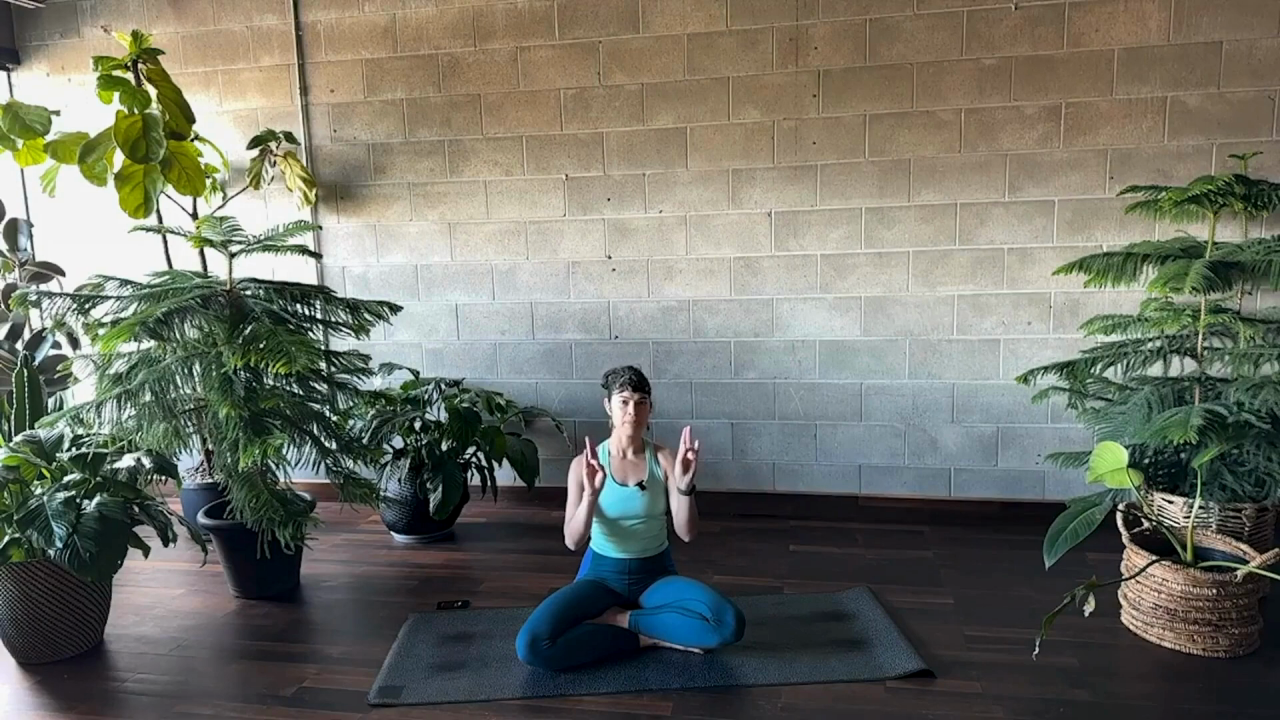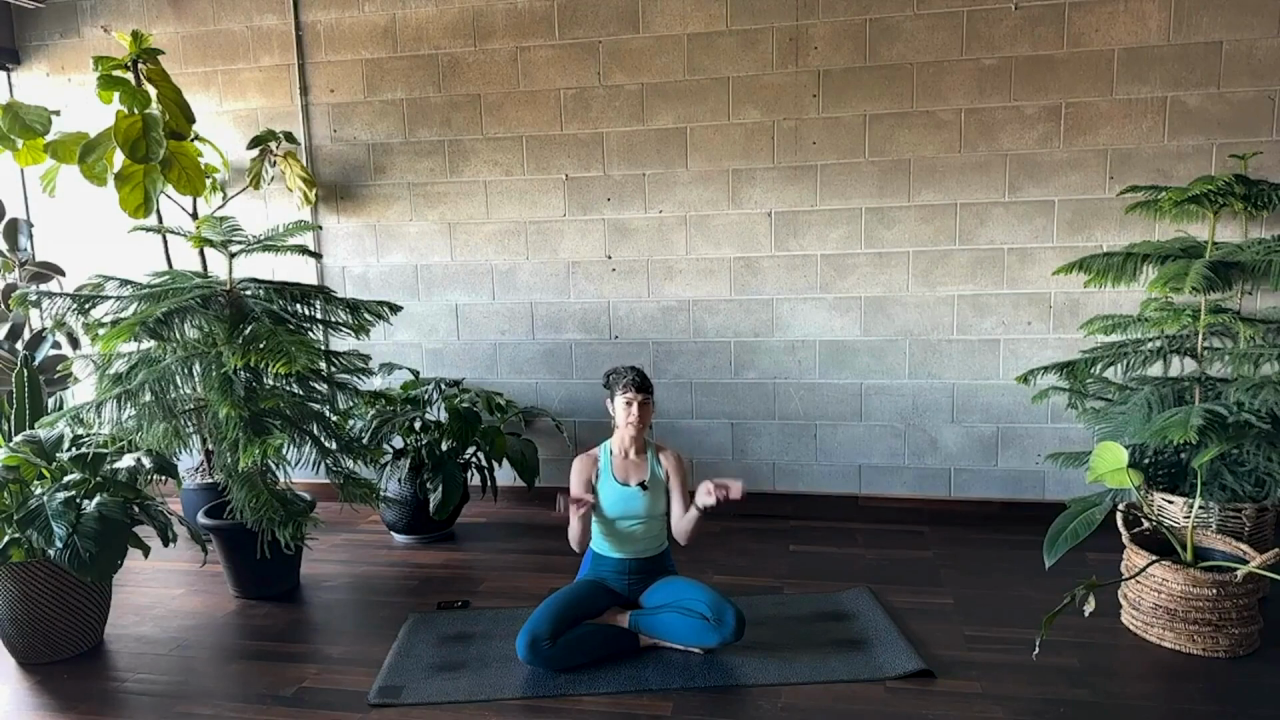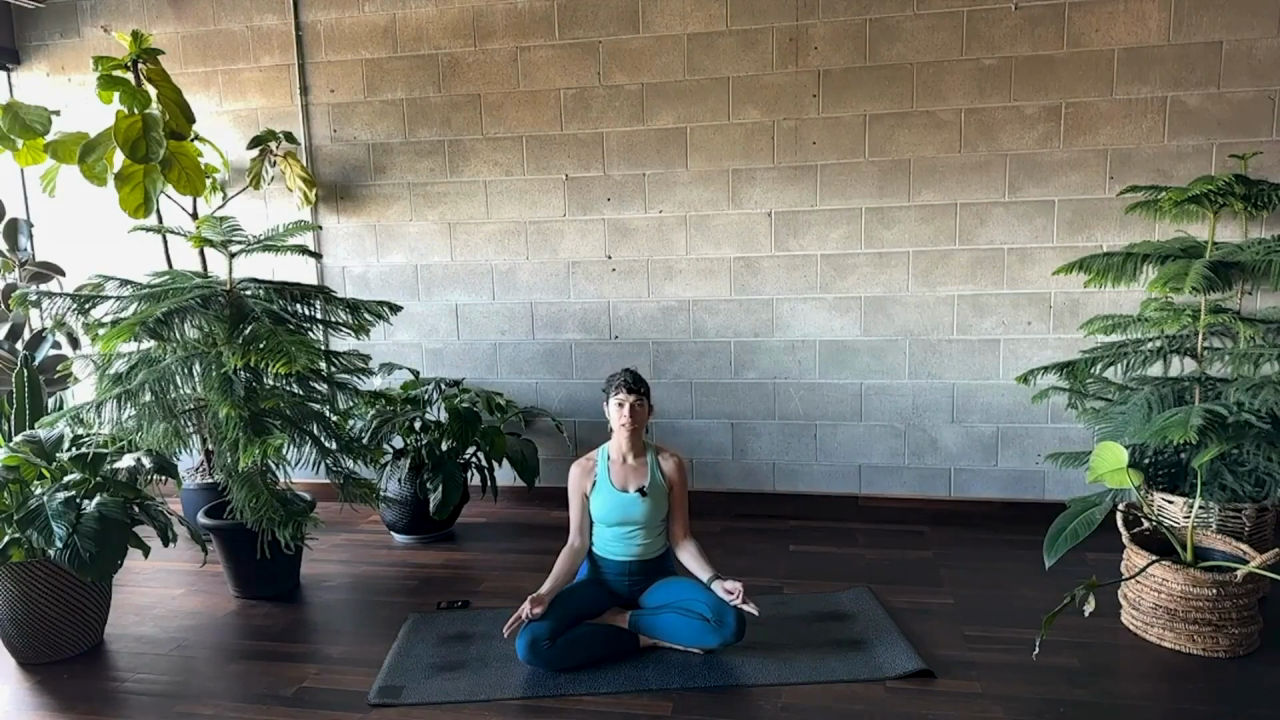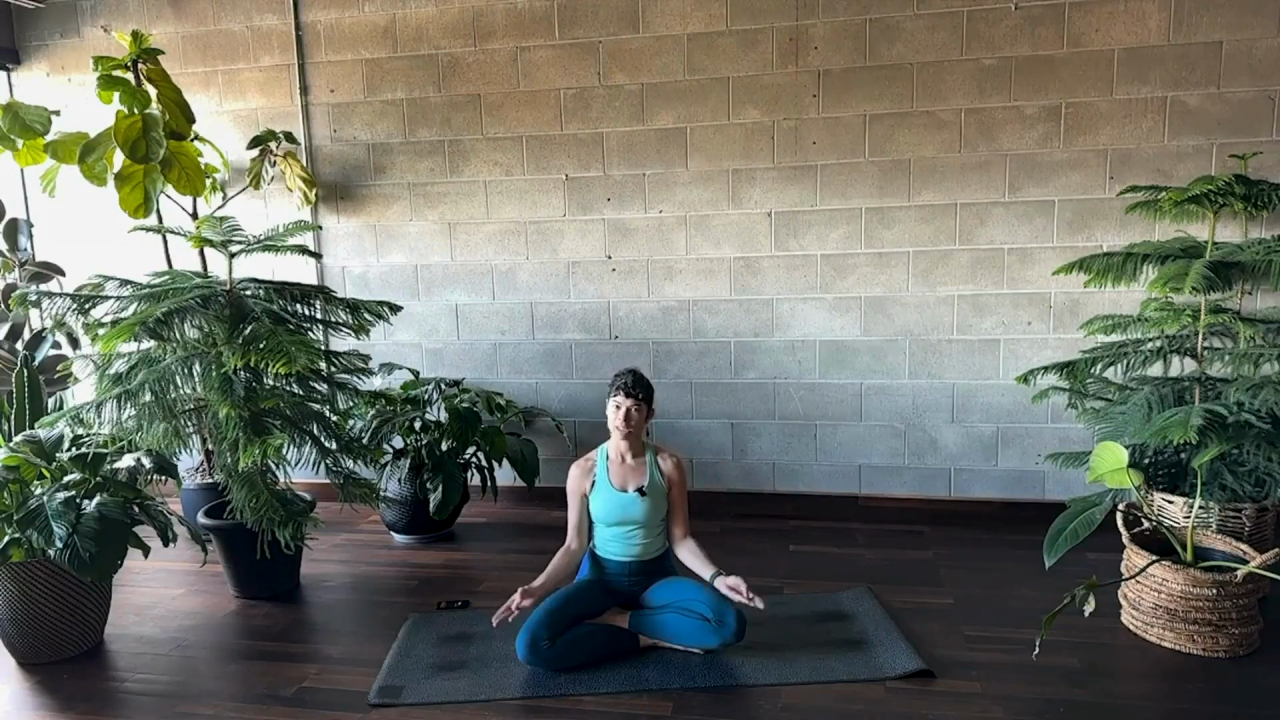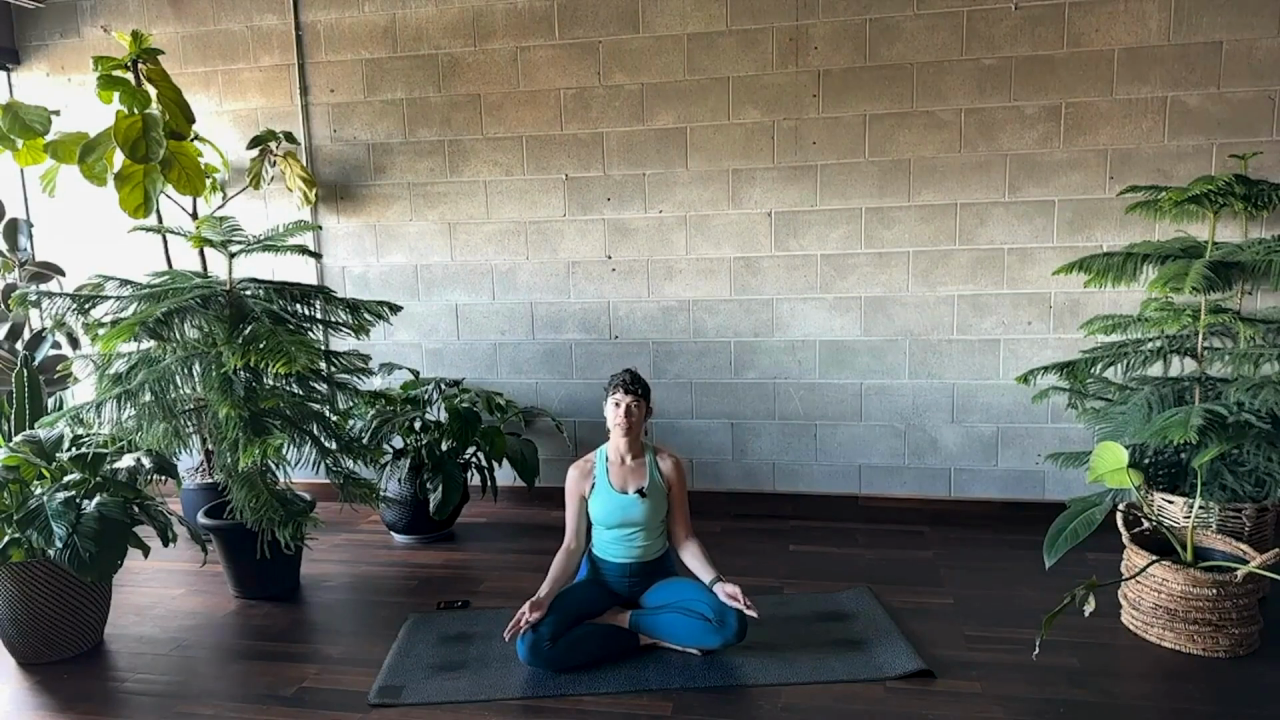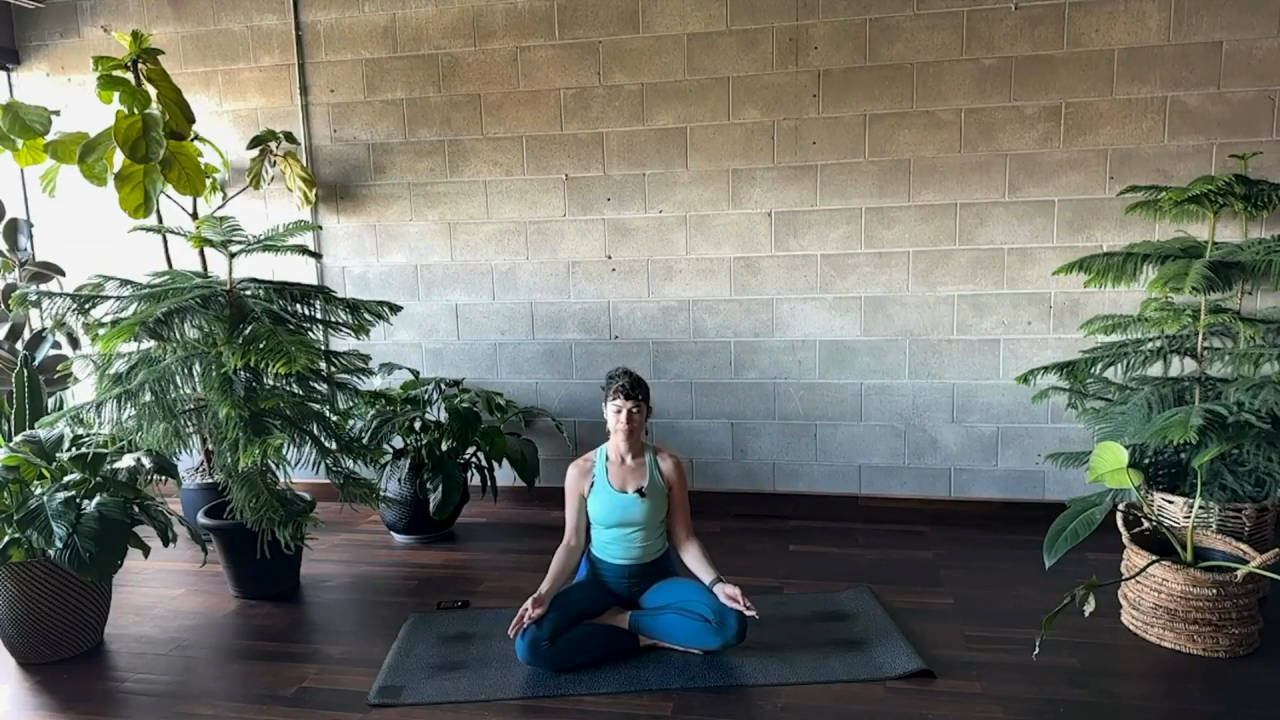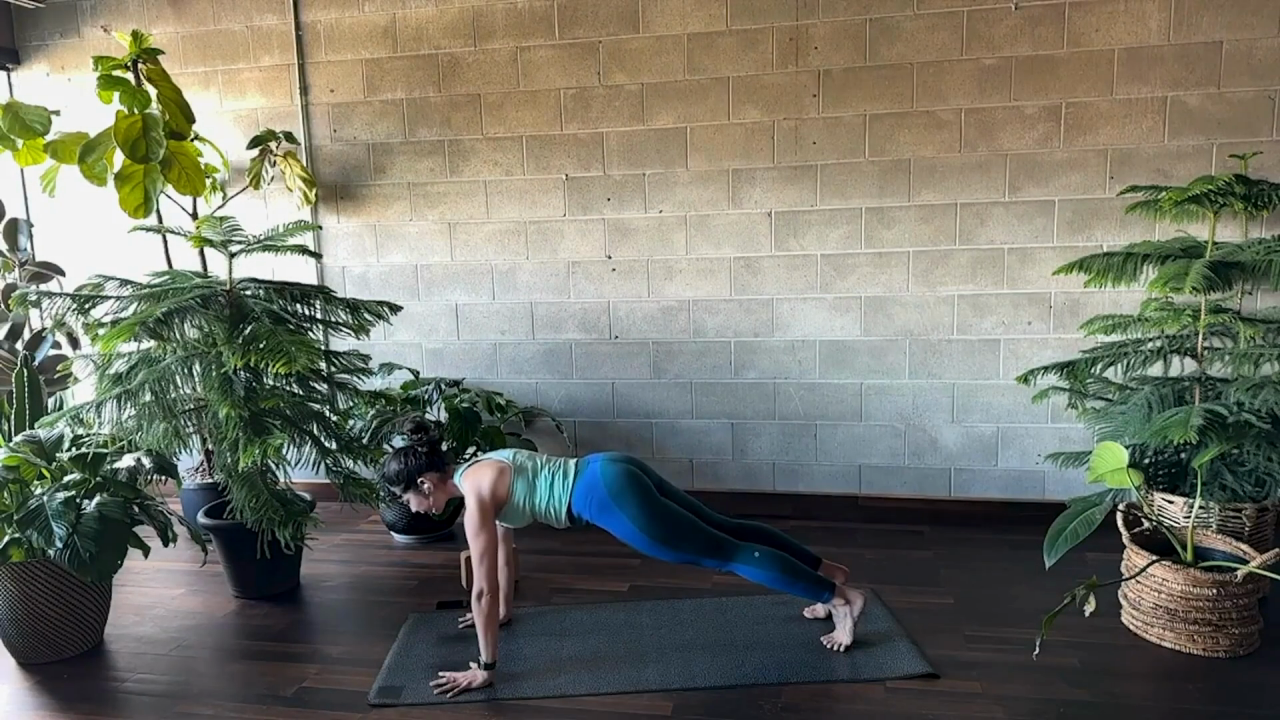
dt=0.5s
person 1, frame 1
left shoulder: (666, 459)
right shoulder: (585, 463)
left elbow: (687, 533)
right elbow: (573, 541)
left wrist: (685, 485)
right wrist: (591, 494)
left hip: (655, 574)
right hip: (602, 574)
left knee: (728, 623)
right knee: (532, 646)
left ankle: (617, 619)
right ankle: (648, 636)
person 1, frame 2
left shoulder: (668, 460)
right shoulder: (587, 463)
left elbow: (682, 535)
right elbow: (578, 543)
left wrist: (699, 504)
right wrist: (579, 516)
left hip: (656, 574)
right hip: (601, 574)
left knee: (729, 623)
right knee: (532, 646)
left ankle: (619, 620)
right ankle: (649, 637)
person 1, frame 3
left shoulder: (669, 465)
right shoulder: (584, 469)
left elbow: (680, 539)
right elbow: (577, 544)
left wrist: (714, 581)
right wrist: (545, 594)
left hip: (655, 576)
right hip: (601, 577)
left knee: (729, 624)
right knee: (531, 646)
left ankle: (619, 621)
right ankle: (646, 637)
person 1, frame 4
left shoulder: (668, 465)
right shoulder: (584, 470)
left elbow: (680, 539)
right elbow: (574, 546)
left wrist: (717, 577)
right wrist: (536, 589)
left hip: (656, 577)
right hip: (601, 577)
left knee: (728, 624)
right knee: (532, 647)
left ankle: (620, 621)
right ankle: (649, 637)
person 1, frame 5
left shoulder: (667, 466)
right shoulder: (582, 472)
left elbow: (683, 539)
right elbow: (572, 546)
left wrist: (717, 583)
right wrist: (542, 598)
left hip: (655, 577)
right hip: (600, 578)
left knee: (730, 624)
right knee: (532, 647)
left ankle: (620, 621)
right ankle: (647, 636)
person 1, frame 6
left shoulder: (667, 466)
right shoulder: (581, 471)
left elbow: (683, 538)
right elbow: (572, 542)
left wrist: (715, 583)
right wrist: (544, 594)
left hip: (656, 577)
right hip: (599, 578)
left knee: (730, 625)
right knee: (531, 645)
left ankle: (619, 621)
right ankle: (649, 637)
person 1, frame 7
left shoulder: (476, 492)
right shoulder: (481, 472)
left elbow: (482, 588)
right elbow: (503, 544)
left wrist: (484, 668)
right wrist: (502, 611)
left hip: (608, 493)
right hip: (610, 475)
left knee: (725, 552)
right knee: (722, 530)
left ankle: (839, 597)
right ankle: (823, 569)
